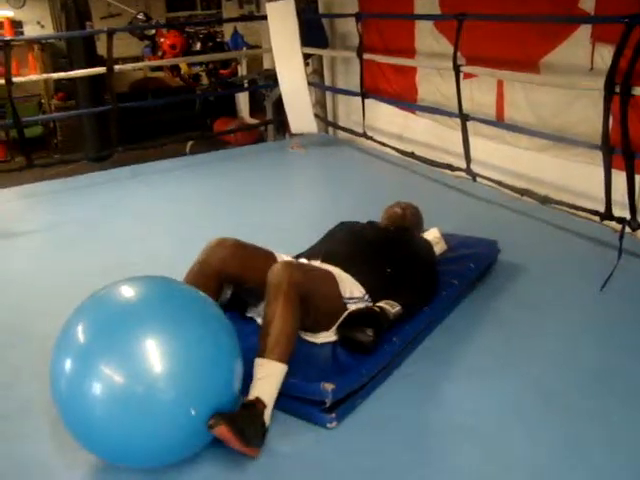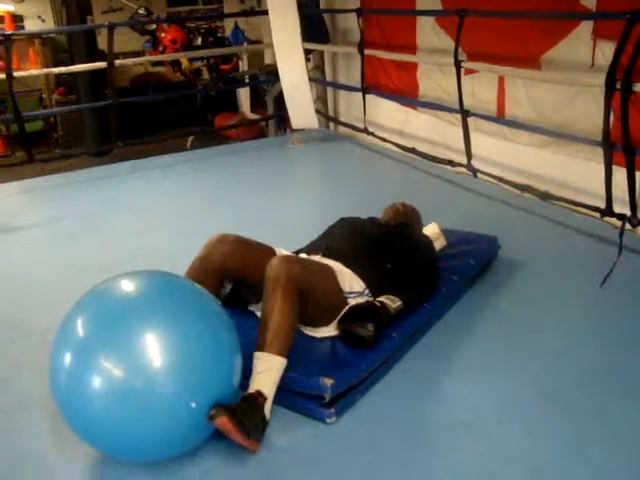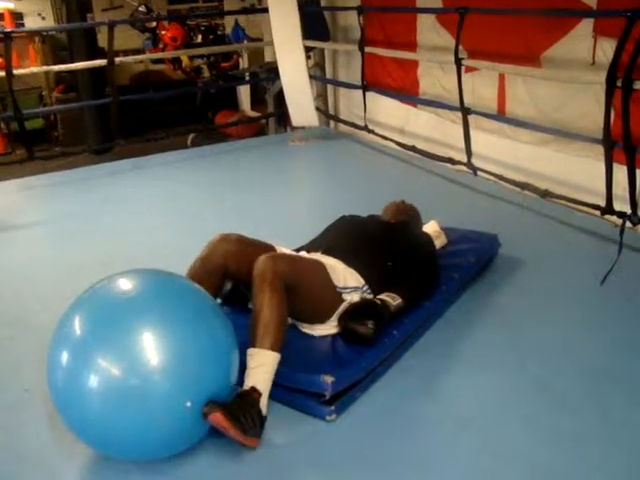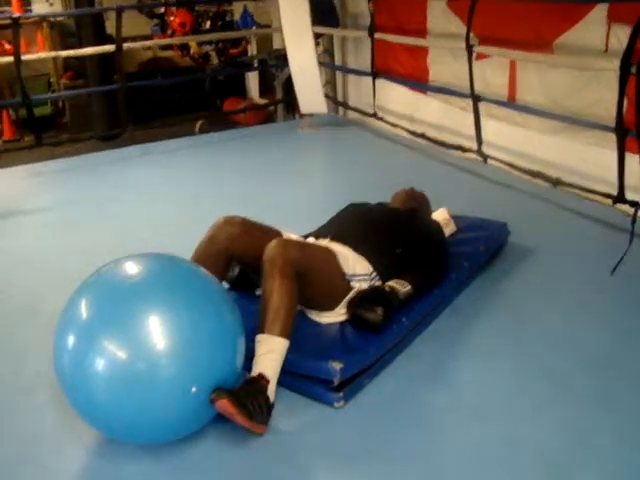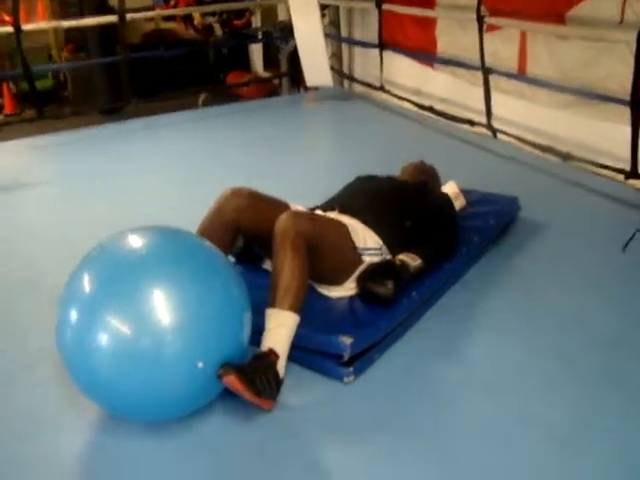
dt=0.3s
person 1, frame 1
left shoulder: (416, 248)
right shoulder: (349, 227)
left elbow: (421, 289)
left wrist: (382, 313)
right wrist: (240, 286)
left hip: (347, 290)
left knee: (285, 275)
right knee: (222, 251)
left ankle: (257, 413)
person 1, frame 2
left shoulder: (416, 244)
right shoulder: (350, 223)
left elbow: (422, 283)
left wrist: (383, 308)
right wrist: (245, 280)
left hip: (346, 282)
left knee: (284, 270)
right knee: (223, 247)
left ankle: (257, 407)
person 1, frame 3
left shoulder: (416, 241)
right shoulder: (350, 221)
left elbow: (422, 280)
left wrist: (384, 306)
right wrist: (243, 279)
left hip: (345, 280)
left knee: (271, 265)
right knee: (225, 247)
left ankle: (254, 403)
person 1, frame 4
left shoulder: (424, 229)
right shoulder: (359, 209)
left elbow: (432, 267)
left wrist: (392, 293)
right wrist: (251, 265)
left hip: (353, 268)
left knee: (282, 252)
right knee: (230, 229)
left ankle: (261, 390)
person 1, frame 5
left shoulder: (433, 202)
right shoulder: (369, 182)
left elbow: (441, 241)
left wrist: (402, 267)
right wrist: (258, 236)
left hip: (363, 242)
left knee: (293, 224)
right knee: (237, 200)
left ankle: (271, 365)
